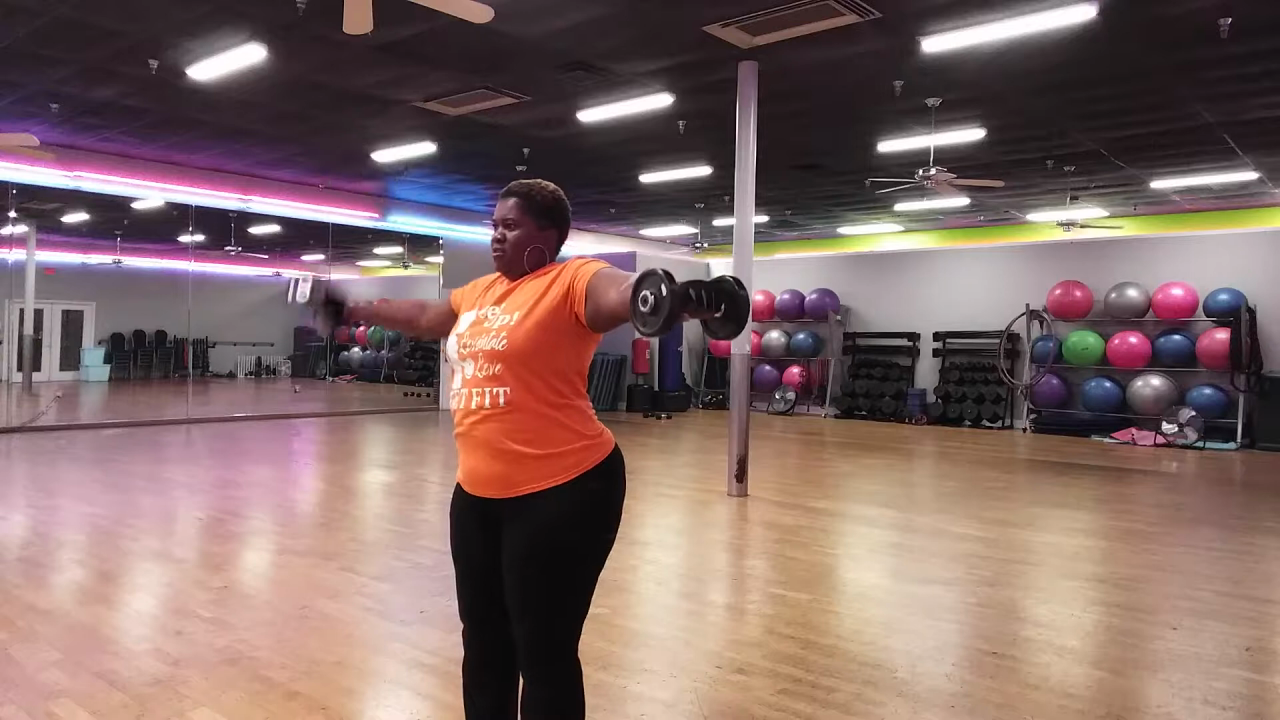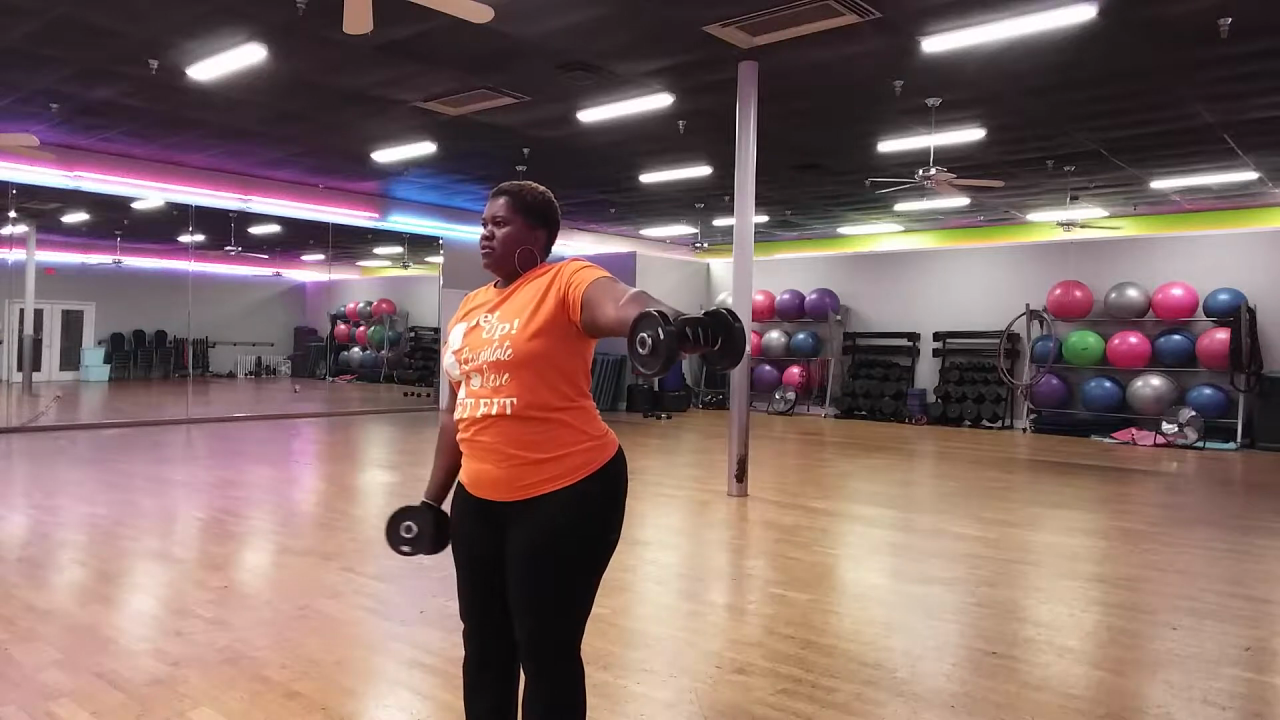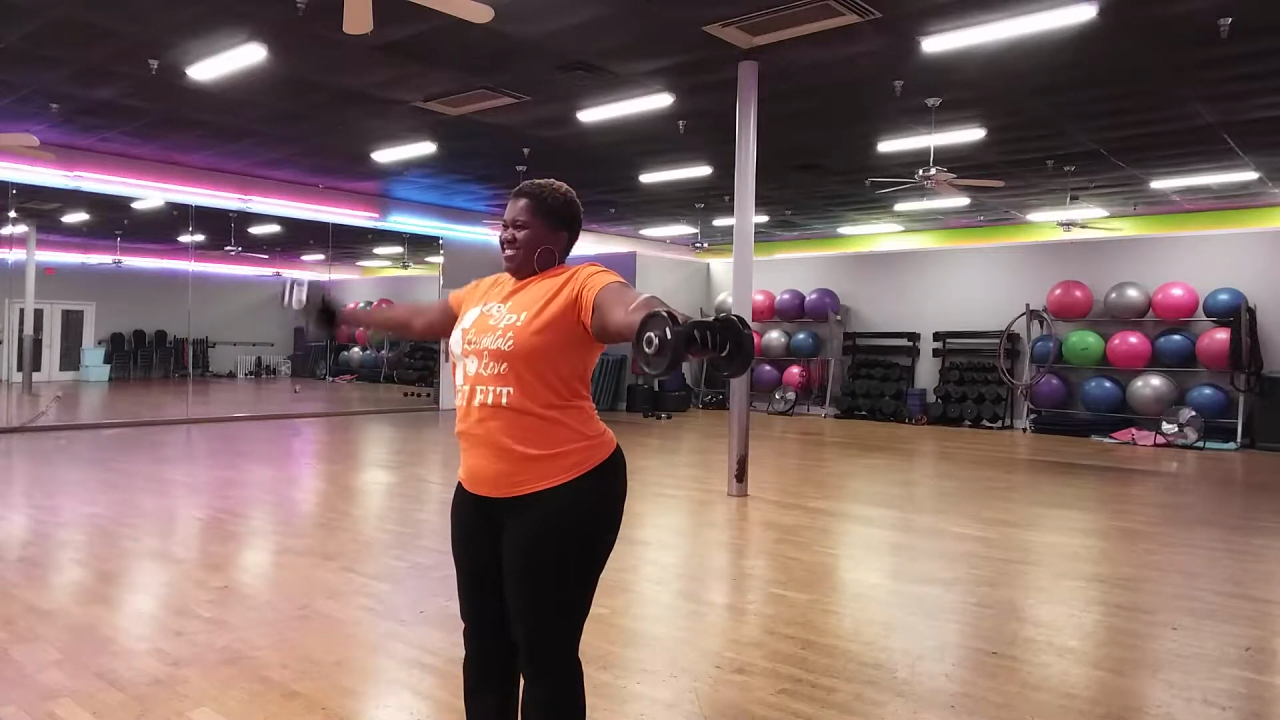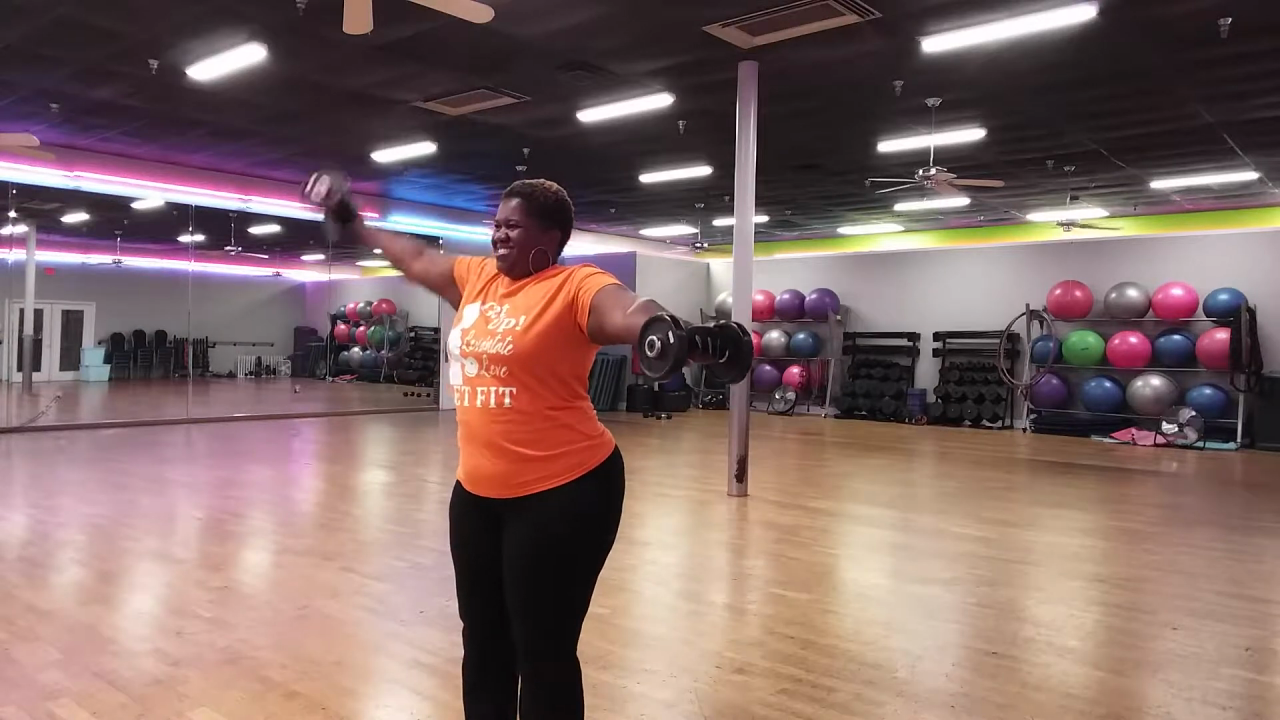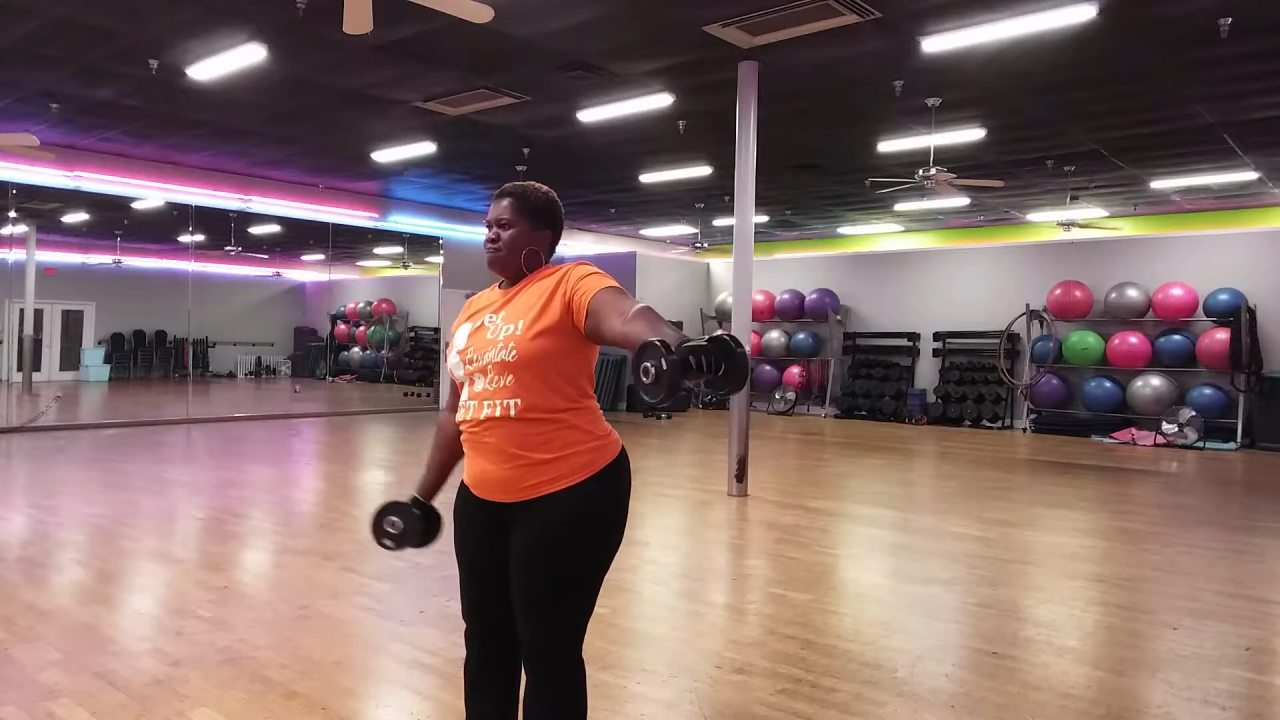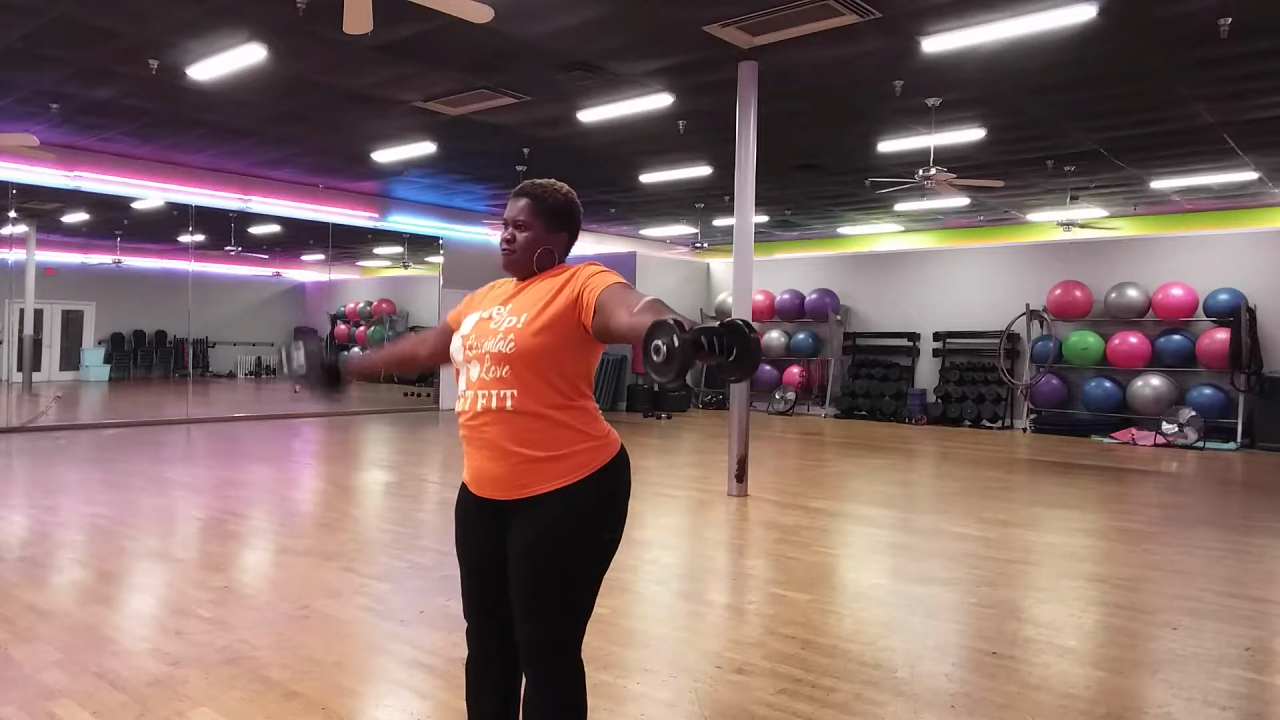
dt=0.7s
person 1, frame 1
left shoulder: (572, 281)
right shoulder: (484, 291)
left elbow: (626, 292)
right elbow: (424, 316)
right wrist: (351, 309)
left hip: (560, 492)
right hip: (478, 494)
left knee: (543, 653)
right knee: (483, 645)
person 1, frame 2
left shoulder: (566, 283)
right shoulder: (468, 307)
left elbow: (622, 304)
right wrist: (434, 497)
left hip: (566, 493)
right hip: (480, 499)
left knee: (546, 652)
right knee: (484, 645)
person 1, frame 3
left shoulder: (581, 285)
right shoulder: (487, 290)
left elbow: (634, 311)
right elbow: (420, 318)
right wrist: (346, 316)
left hip: (562, 492)
right hip: (480, 493)
left knee: (545, 651)
right knee: (484, 643)
person 1, frame 4
left shoulder: (578, 287)
right shoulder: (477, 279)
left elbow: (630, 314)
right elbow: (417, 255)
right wrist: (355, 223)
left hip: (561, 492)
right hip: (478, 493)
left knee: (542, 649)
right knee: (482, 642)
person 1, frame 5
left shoulder: (571, 286)
right shoulder: (472, 309)
left elbow: (624, 318)
right elbow: (456, 410)
left wrist: (680, 348)
right wrist: (425, 494)
left hip: (572, 493)
right hip: (483, 499)
left knee: (549, 650)
right knee: (484, 645)
person 1, frame 6
left shoulder: (582, 284)
right shoulder: (485, 297)
left elbow: (634, 313)
right elbow: (425, 348)
right wrist: (354, 367)
left hip: (567, 493)
right hip: (484, 494)
left knee: (547, 649)
right knee: (488, 641)
